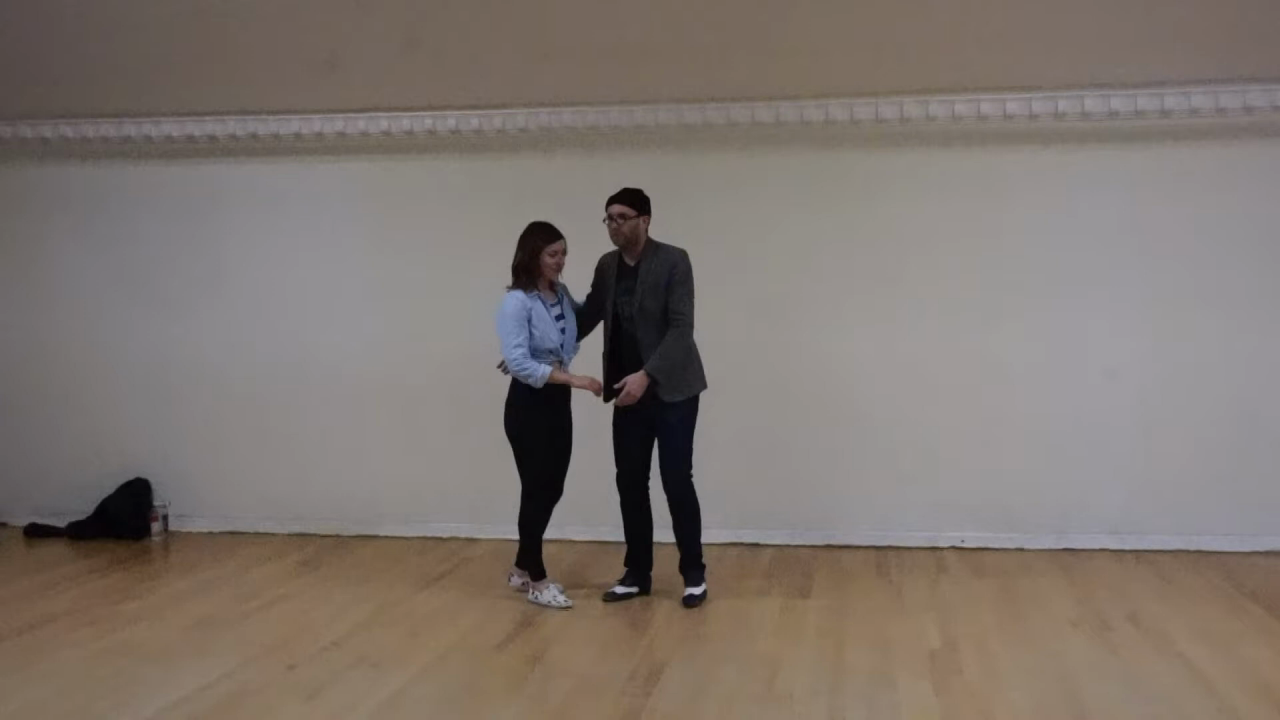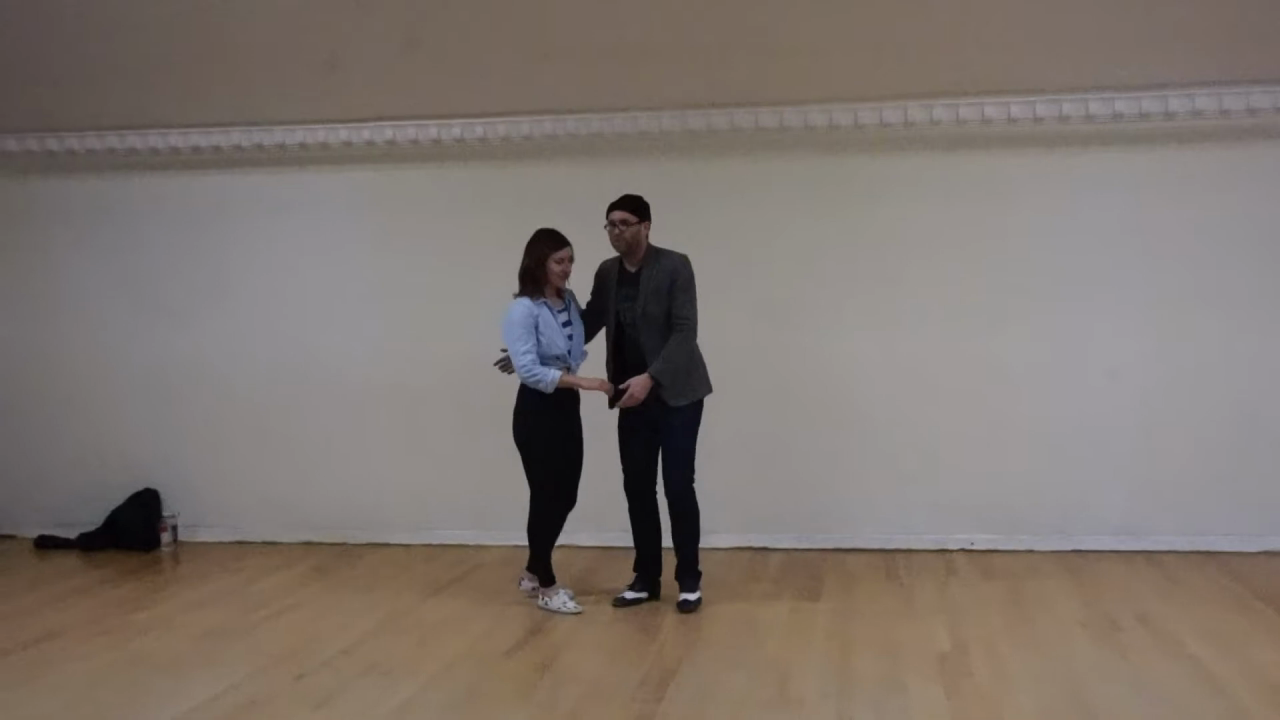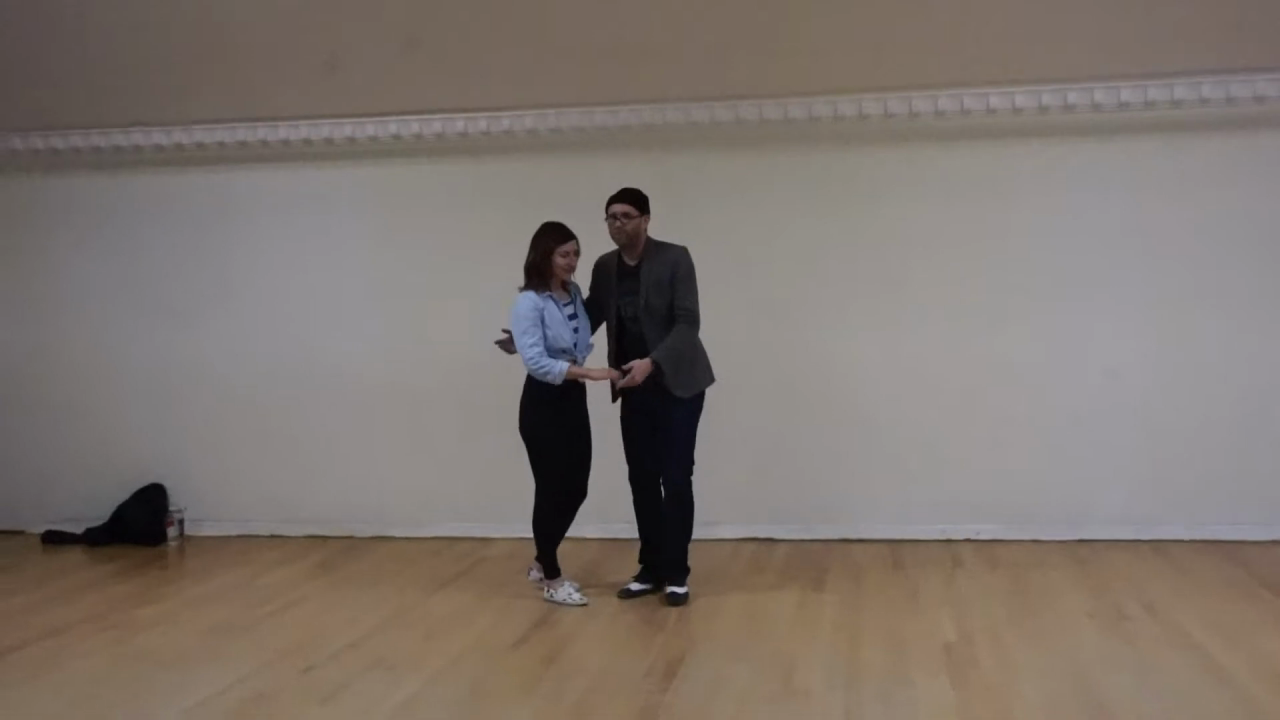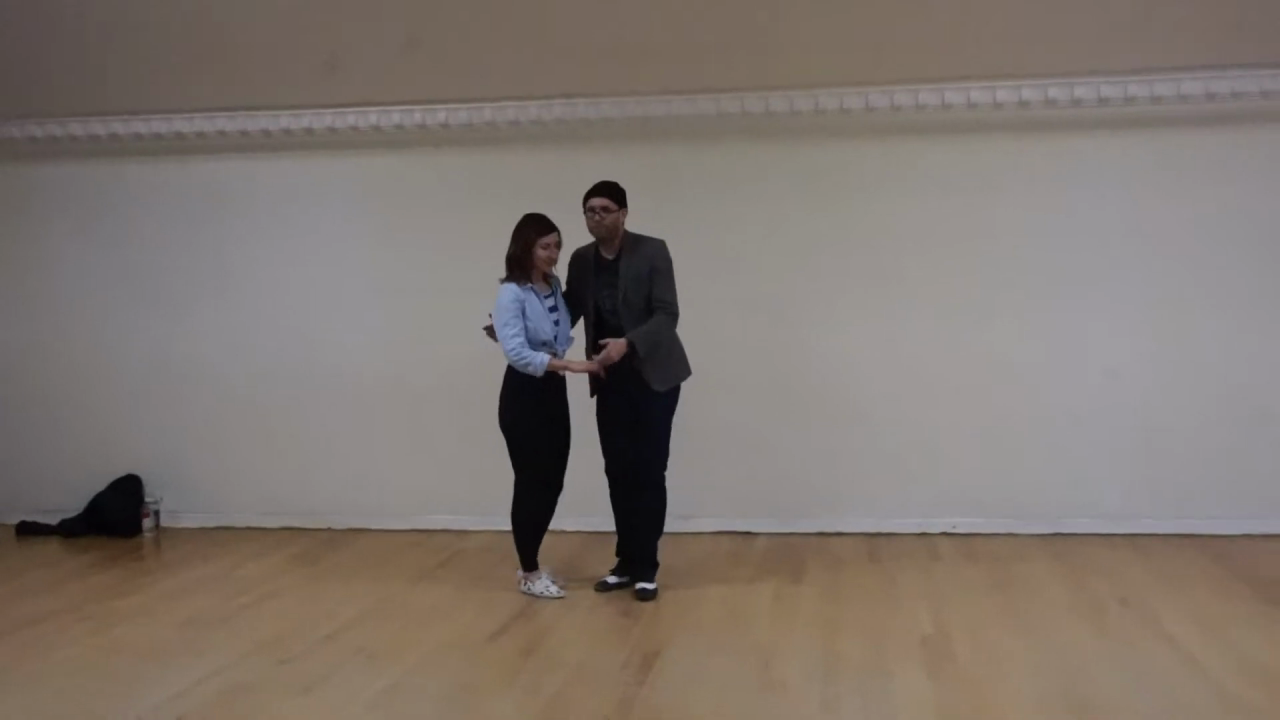
dt=0.1s
person 1, frame 1
left shoulder: (673, 261)
right shoulder: (607, 266)
left elbow: (681, 328)
right elbow: (586, 316)
left wrist: (646, 375)
left hip: (673, 389)
right hip: (629, 389)
left knee: (676, 480)
right knee: (630, 482)
left ankle: (693, 572)
right ankle: (637, 573)
person 1, frame 2
left shoulder: (675, 266)
right shoulder: (606, 272)
left elbow: (685, 331)
right elbow: (587, 324)
left wrist: (652, 378)
left hip: (676, 392)
right hip: (629, 394)
left knee: (678, 484)
right knee: (637, 487)
left ankle: (689, 578)
right ankle: (645, 578)
person 1, frame 3
left shoulder: (675, 258)
right shoulder: (605, 266)
left elbow: (688, 322)
right elbow: (589, 319)
left wrist: (652, 361)
left hip: (678, 384)
right hip: (635, 388)
left knee: (675, 476)
right knee: (642, 479)
left ankle: (676, 572)
right ankle: (650, 568)
person 1, frame 4
left shoulder: (652, 252)
right shoulder: (581, 259)
left elbow: (667, 314)
right elbow: (567, 313)
left wrist: (628, 344)
left hip: (653, 376)
right hip: (611, 380)
left knee: (649, 471)
right knee: (619, 473)
left ankle: (646, 566)
right ankle: (627, 562)
person 2, frame 1
left shoulder: (562, 294)
right shoulder: (516, 302)
right elbow: (518, 364)
right wrist: (573, 380)
left hip: (557, 400)
right hip: (529, 404)
left knee: (551, 490)
right knee: (537, 491)
left ankle: (522, 569)
right ankle: (537, 581)
person 2, frame 2
left shoulder: (569, 301)
right shoulder: (523, 310)
right elbow: (527, 370)
right wrist: (583, 382)
left hip: (567, 406)
right hip: (537, 411)
left knee: (565, 496)
right knee: (547, 497)
left ankle: (533, 574)
right ankle: (546, 586)
person 2, frame 3
left shoulder: (575, 295)
right shoulder: (529, 303)
right elbow: (536, 362)
right wrist: (591, 372)
left hip: (573, 398)
right hip: (543, 403)
left knee: (576, 489)
right knee: (552, 491)
left ankle: (541, 564)
right ankle: (551, 579)
person 2, frame 4
left shoulder: (555, 287)
right shoulder: (511, 295)
right elbow: (517, 353)
right wrist: (572, 365)
left hip: (553, 391)
right hip: (523, 395)
left knee: (552, 482)
right knee: (531, 484)
left ankle: (529, 559)
right ankle: (529, 573)
